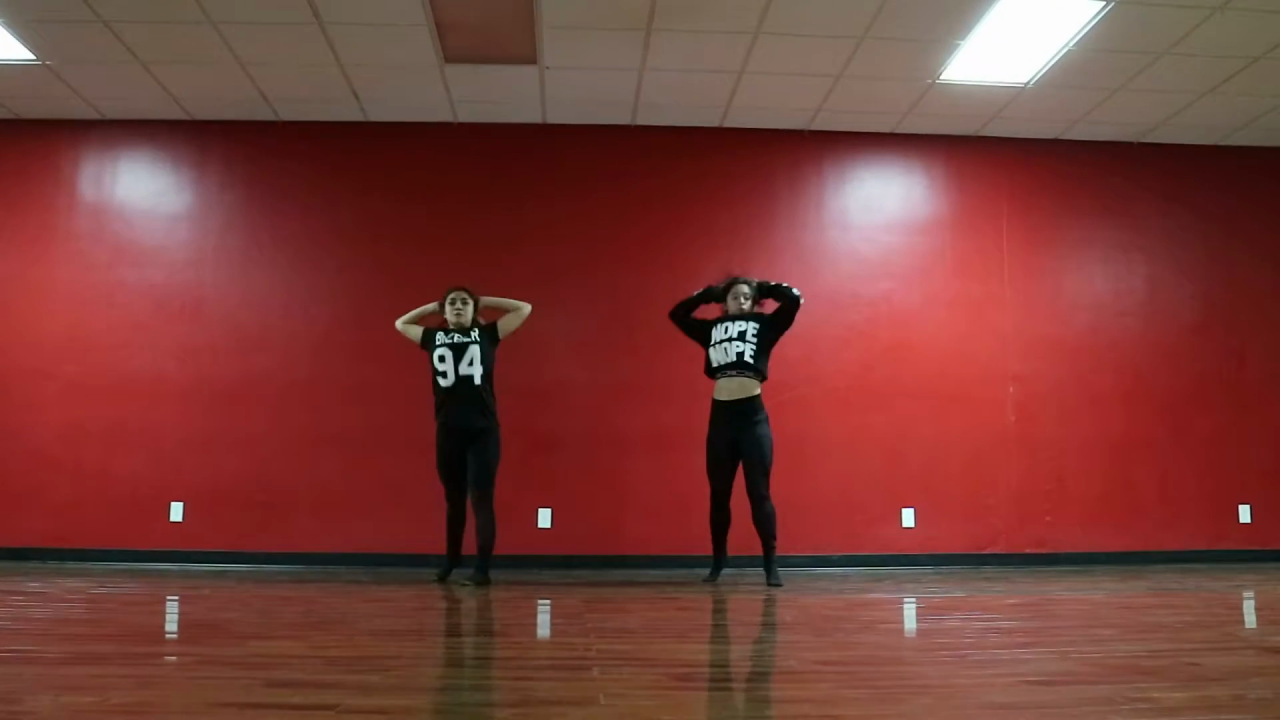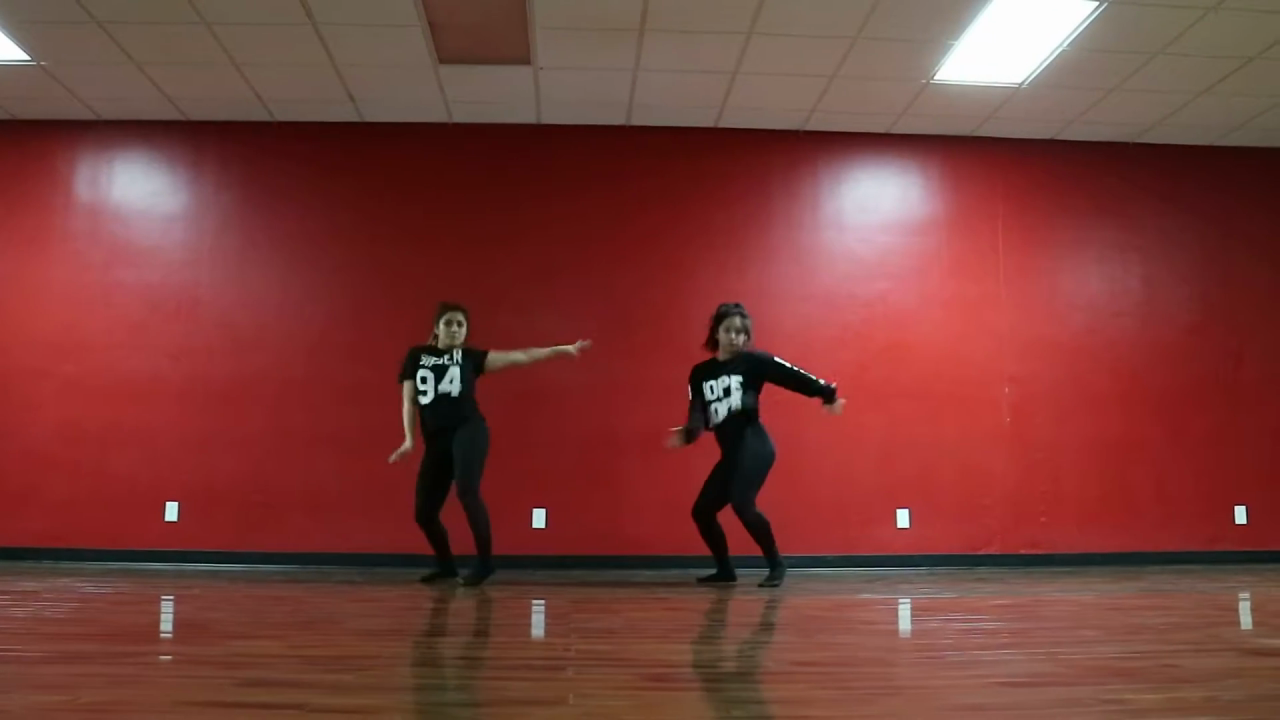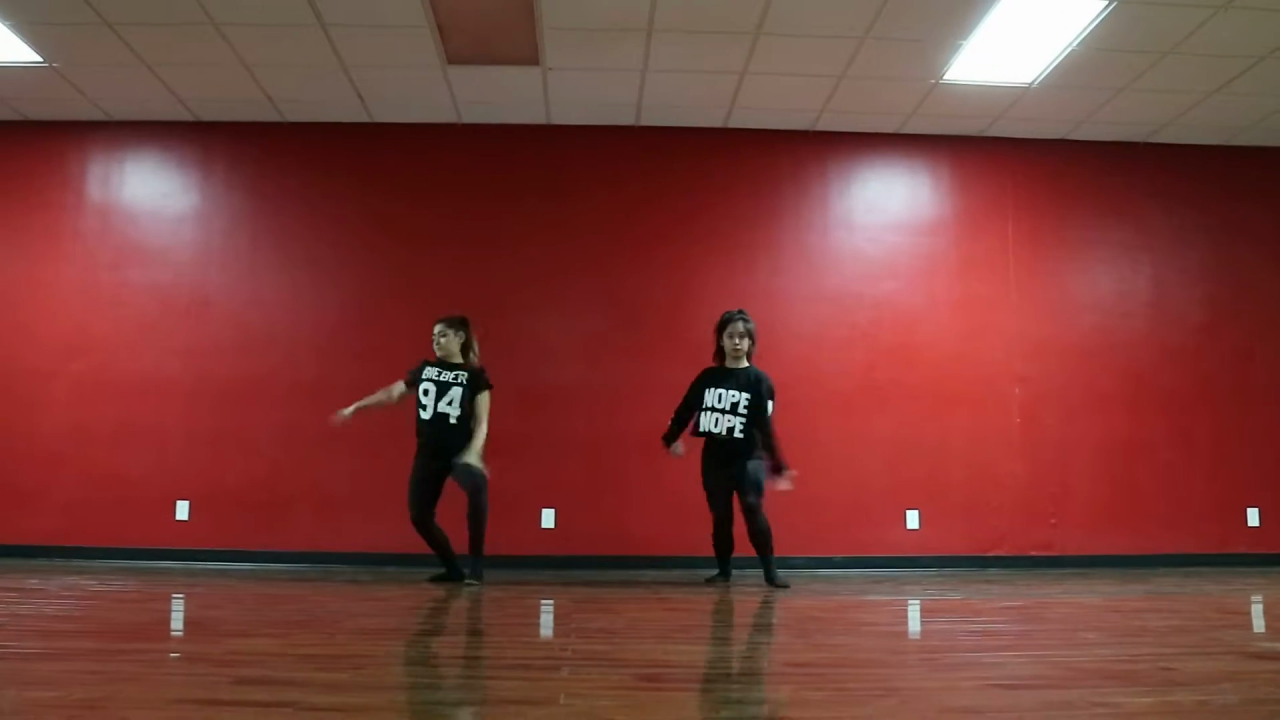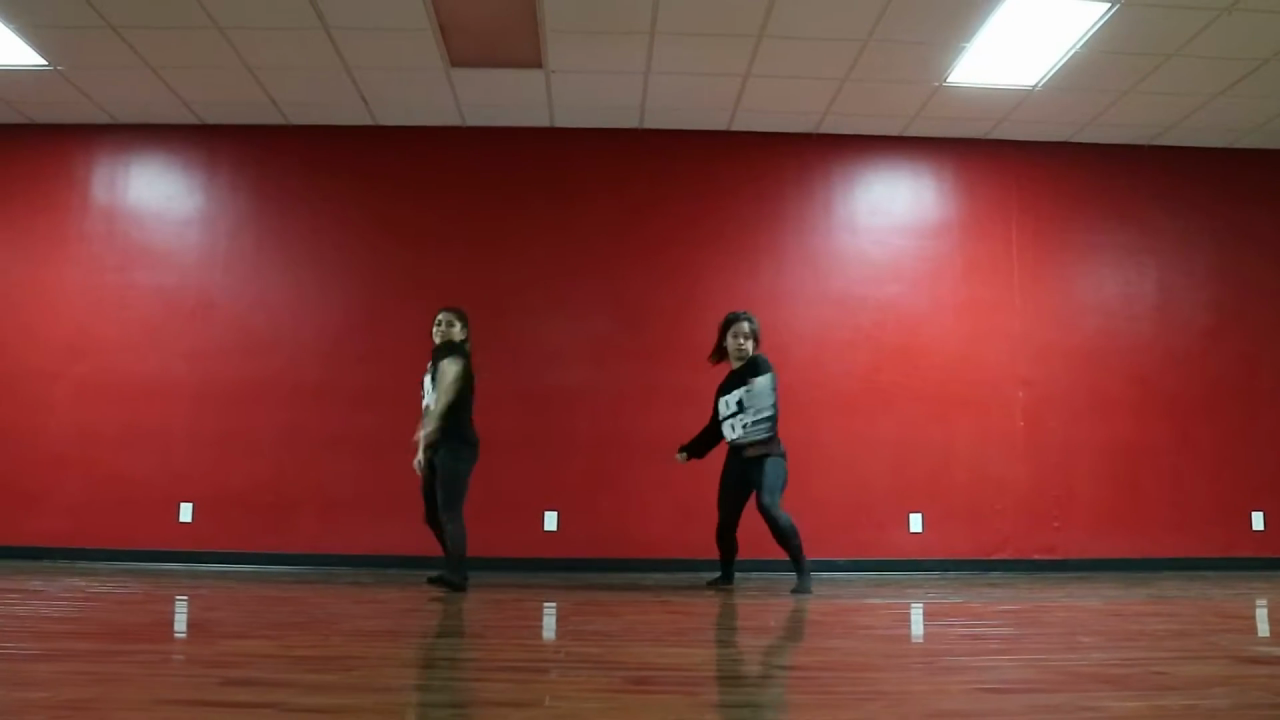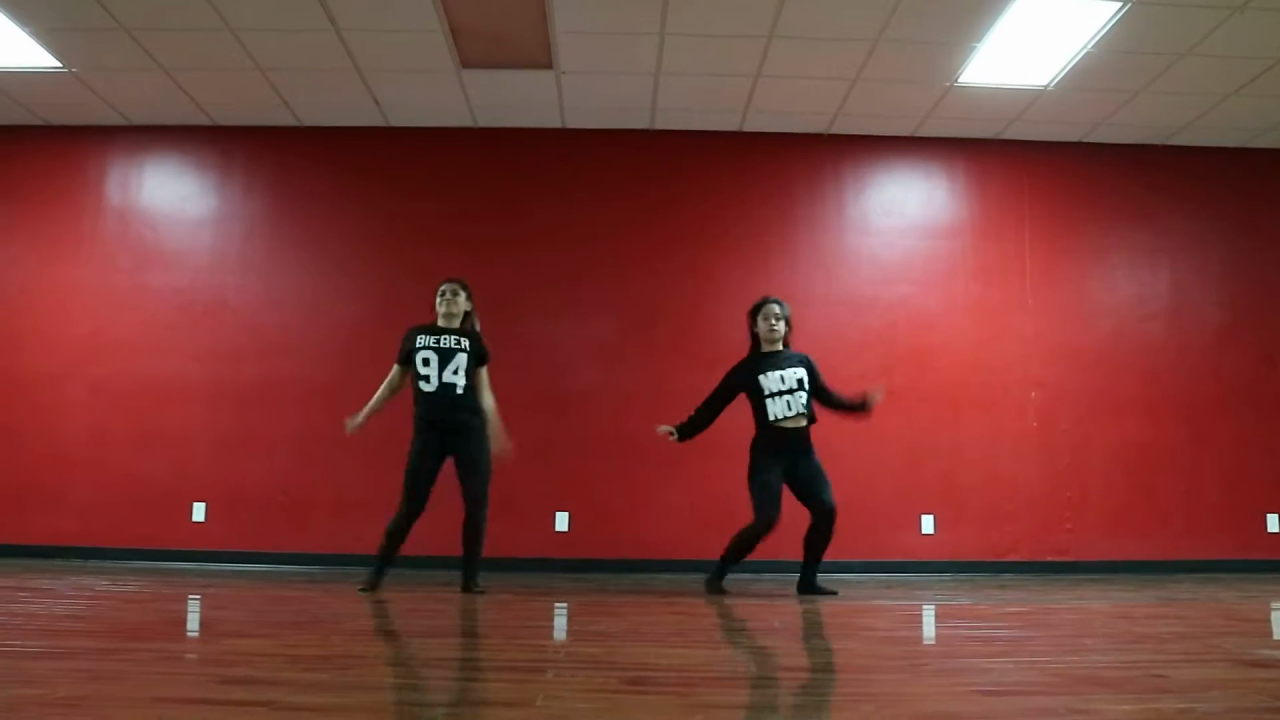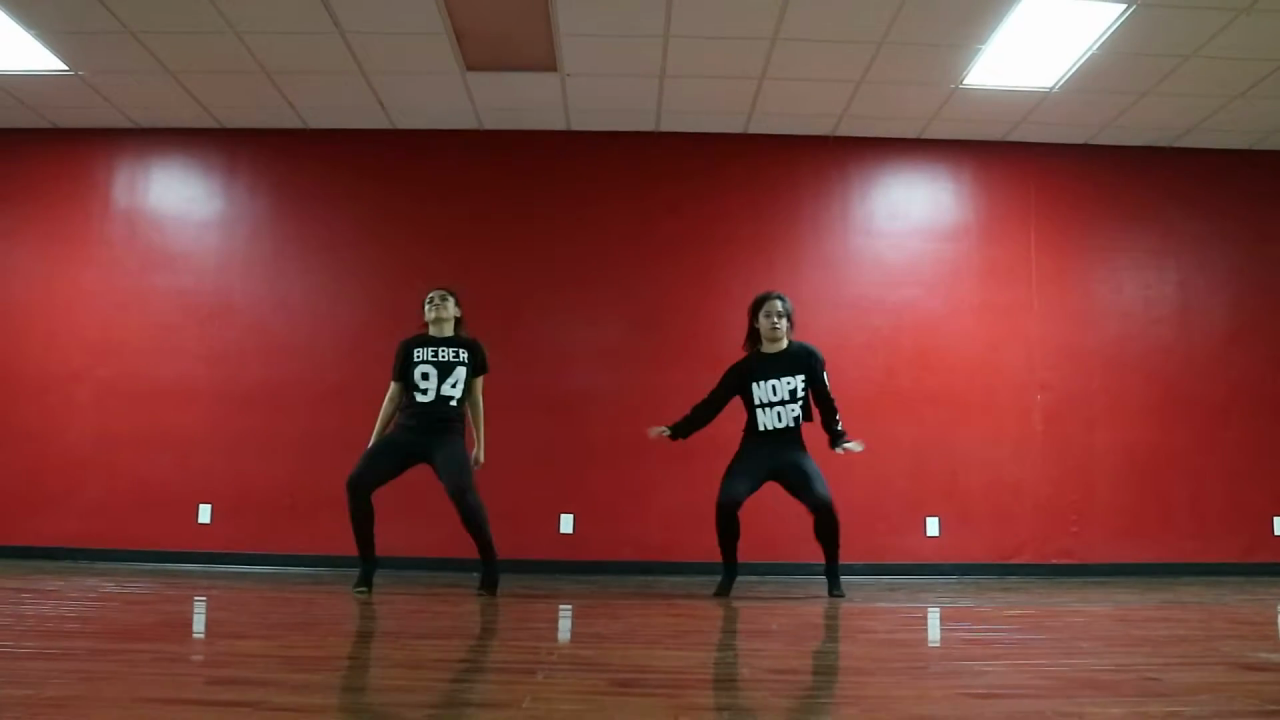
dt=0.4s
person 1, frame 1
left shoulder: (763, 324)
right shoulder: (712, 329)
left elbow: (793, 300)
right elbow: (677, 314)
left wrist: (762, 288)
right wrist: (712, 294)
left hip: (753, 419)
right hip: (720, 419)
left knee: (759, 494)
right knee: (719, 495)
left ankle: (771, 565)
right ankle: (718, 562)
person 1, frame 2
left shoulder: (751, 361)
right shoulder: (700, 373)
left elbow: (790, 375)
right elbow: (699, 414)
left wrist: (826, 393)
right wrist: (686, 433)
left hip: (750, 442)
right hip: (730, 451)
left knee: (741, 504)
right knee: (701, 512)
left ankle: (776, 566)
right ankle: (724, 569)
person 1, frame 3
left shoulder: (759, 381)
right shoulder: (707, 377)
left elbow: (764, 425)
right elbow: (683, 413)
left wrist: (778, 466)
right wrist: (673, 439)
left hip: (747, 455)
right hip: (713, 456)
left knee: (752, 505)
right knee: (722, 518)
left ankle: (770, 570)
right ankle: (724, 569)
person 1, frame 4
left shoulder: (759, 367)
right shoulder: (726, 385)
left elbow: (762, 400)
right elbow: (715, 428)
left wrist: (761, 439)
right wrist: (689, 451)
left hip: (768, 454)
right hip: (737, 459)
left knee: (768, 507)
right knee: (725, 522)
left ankle: (803, 571)
right ankle: (726, 574)
person 1, frame 5
left shoulder: (801, 361)
right shoulder: (746, 369)
left elbow: (826, 398)
right elbow: (714, 404)
left wrist: (861, 404)
right wrist: (682, 430)
left hip: (801, 451)
right hip: (767, 452)
left knee: (826, 510)
right knee: (765, 520)
left ankle: (808, 580)
right ankle: (719, 572)
person 1, frame 6
left shoulder: (807, 355)
right shoulder: (744, 368)
left elbow: (824, 401)
right elbow: (712, 404)
left wrist: (838, 438)
right wrist: (675, 430)
left hip: (792, 449)
right hip: (755, 449)
left knee: (823, 504)
right knee: (726, 502)
left ankle: (833, 576)
right ankle: (729, 573)
person 2, frame 1
left shoulder: (487, 333)
right shoulder: (434, 337)
left elbow: (525, 308)
right elbow: (400, 323)
left wrist: (484, 301)
right wrist: (434, 307)
left hip: (483, 431)
right hip: (448, 431)
left knee: (481, 500)
right knee: (454, 499)
left ankle: (482, 569)
right ankle: (451, 558)
person 2, frame 2
left shoulder: (470, 356)
right shoulder: (416, 356)
left elbow: (520, 357)
right elbow: (408, 401)
left wrist: (562, 349)
right wrist: (409, 440)
left hip: (468, 431)
right hip: (436, 443)
left knee: (467, 491)
right knee: (424, 512)
left ankle: (483, 563)
right ankle: (446, 565)
person 2, frame 3
left shoulder: (476, 376)
right shoulder: (425, 370)
left elbow: (482, 422)
right elbow: (392, 394)
left wrist: (474, 453)
right wrist: (355, 408)
left hip: (458, 449)
right hip: (427, 453)
left knee: (476, 486)
right knee: (419, 517)
left ankle: (476, 564)
right ankle: (453, 568)
person 2, frame 4
left shoulder: (452, 352)
right shoulder: (440, 359)
left elbow: (448, 382)
left wrist: (429, 424)
right wrist: (421, 451)
left hip: (457, 445)
right hip: (439, 445)
left knee: (448, 510)
right knee: (433, 514)
left ankle: (457, 574)
right ankle: (453, 570)
person 2, frame 5
left shoulder: (473, 341)
right shoulder: (413, 336)
left elbow: (483, 390)
right elbow: (392, 382)
left wrist: (496, 433)
right wrist: (363, 416)
left hip: (469, 431)
right hip: (429, 431)
left knee: (477, 501)
right knee: (411, 505)
left ankle: (470, 575)
right ankle: (378, 570)
person 2, frame 6
left shoulder: (471, 349)
right shoulder: (409, 347)
left elbow: (474, 399)
right elbow: (394, 396)
left wrist: (479, 444)
right wrist: (374, 441)
left hip: (448, 436)
right hip: (406, 433)
left knee: (461, 492)
right knee: (356, 484)
left ankle: (490, 570)
right ankle: (367, 568)
